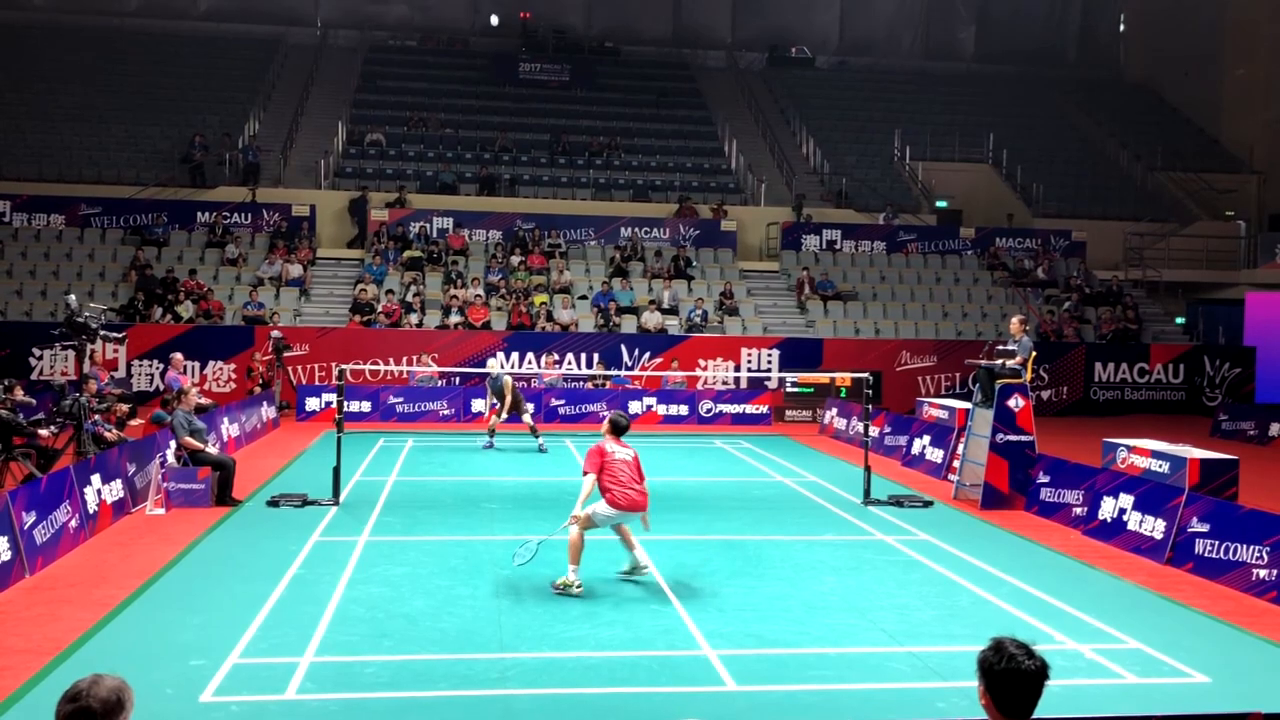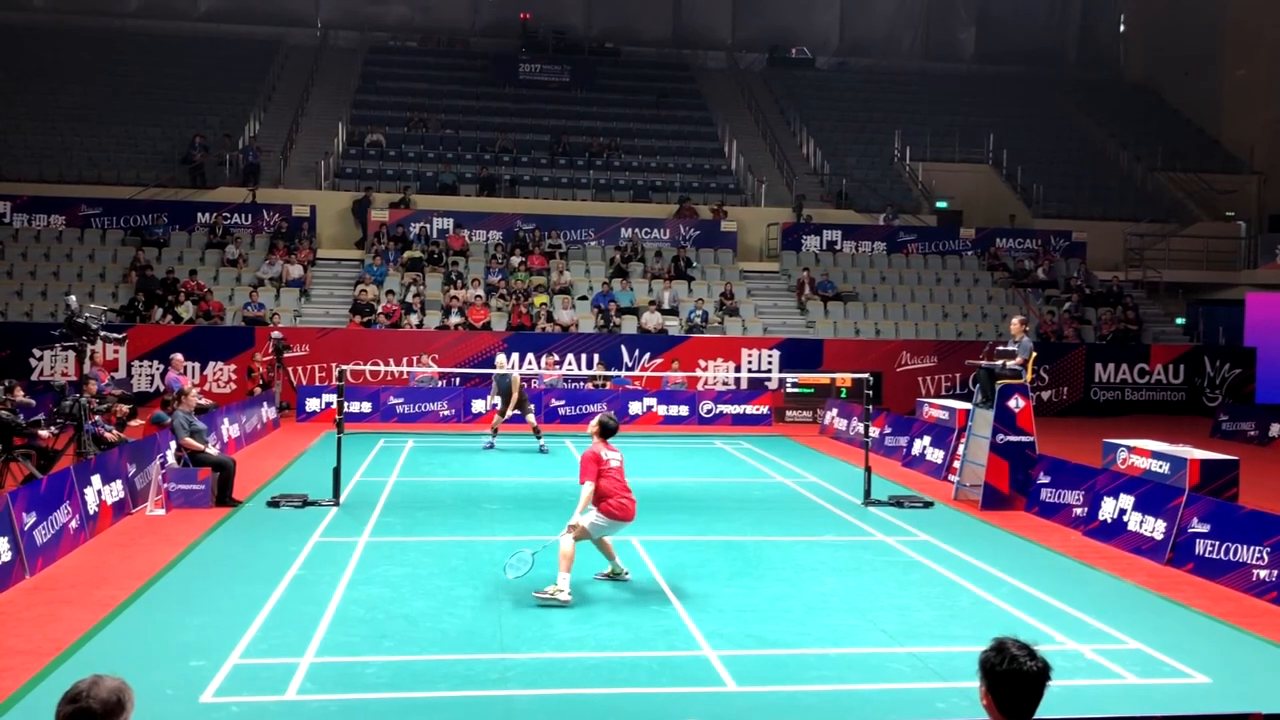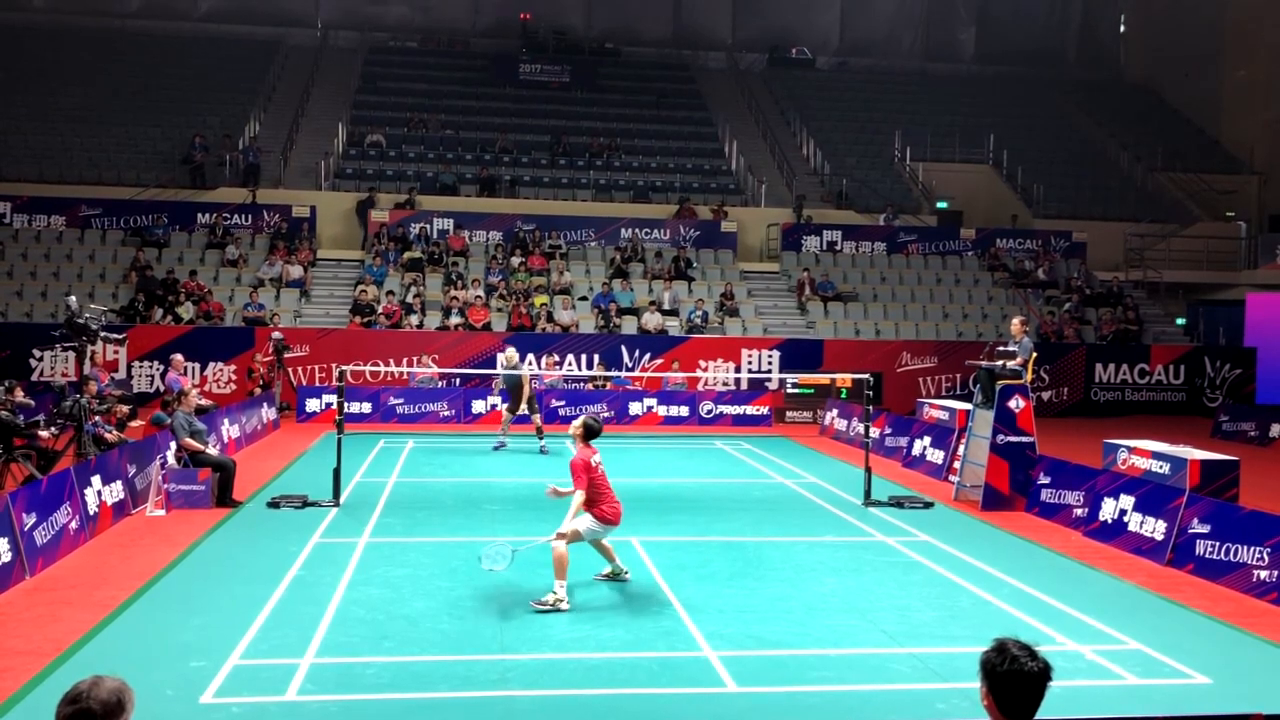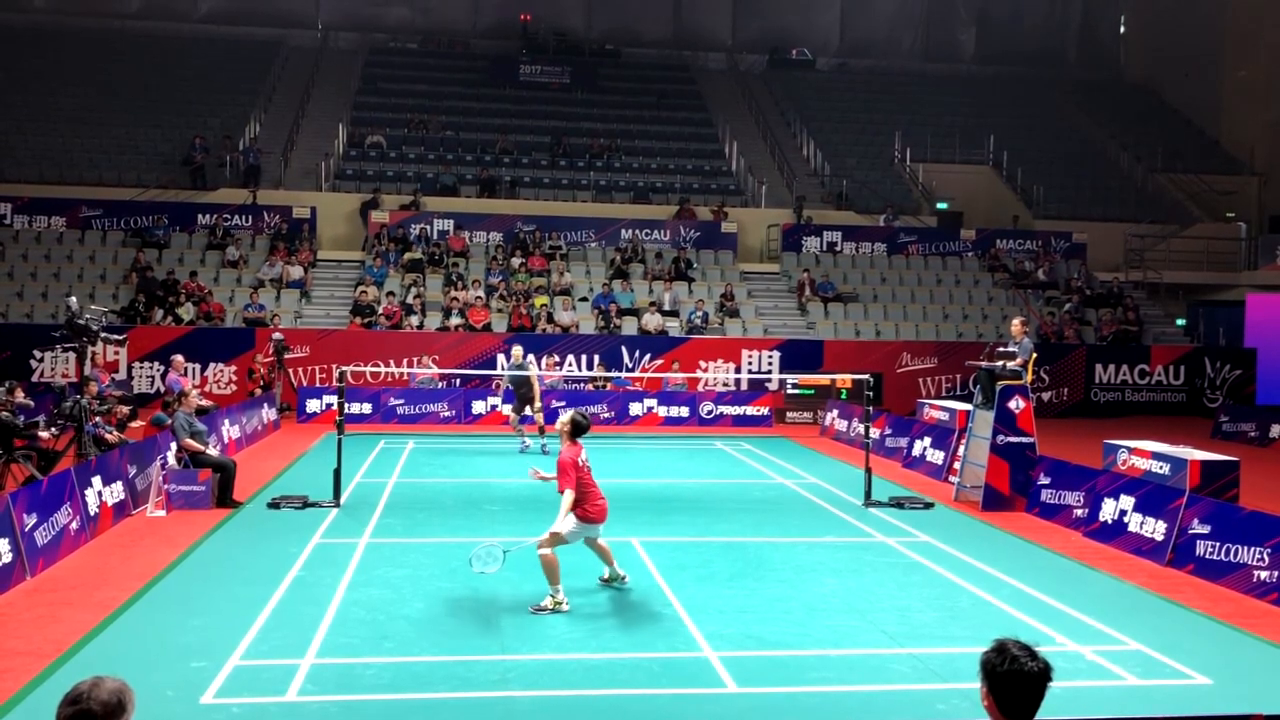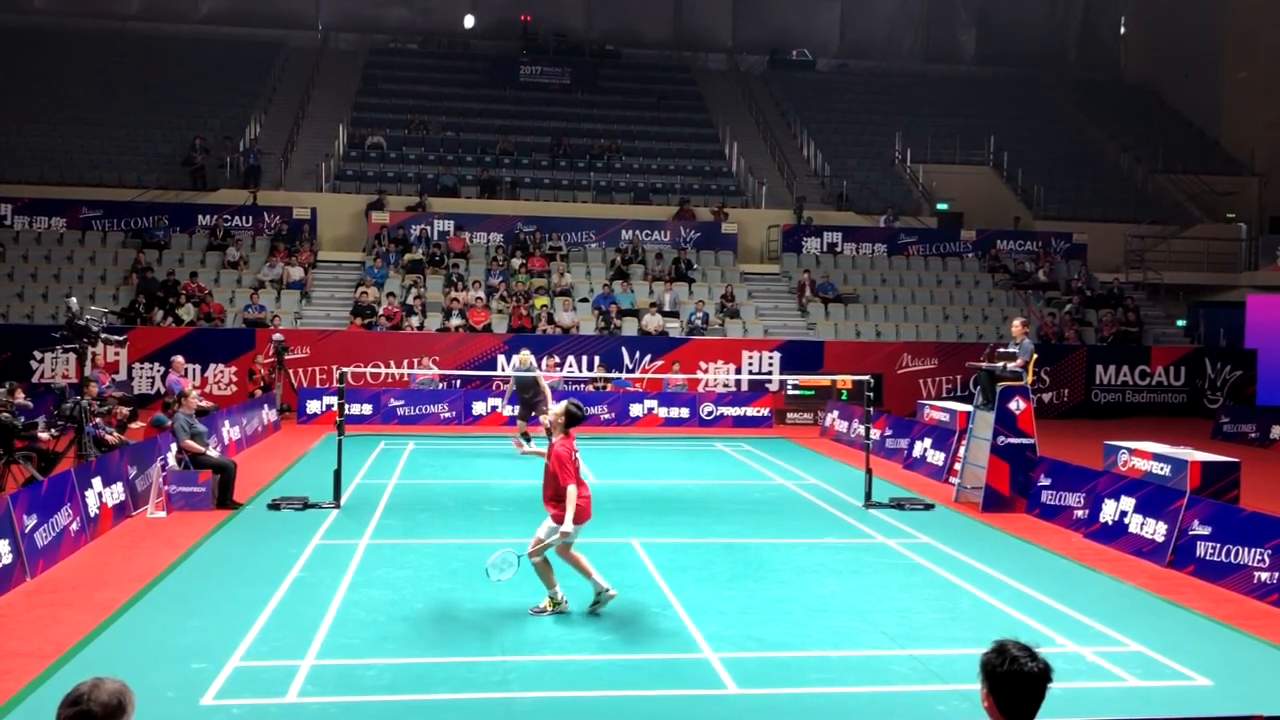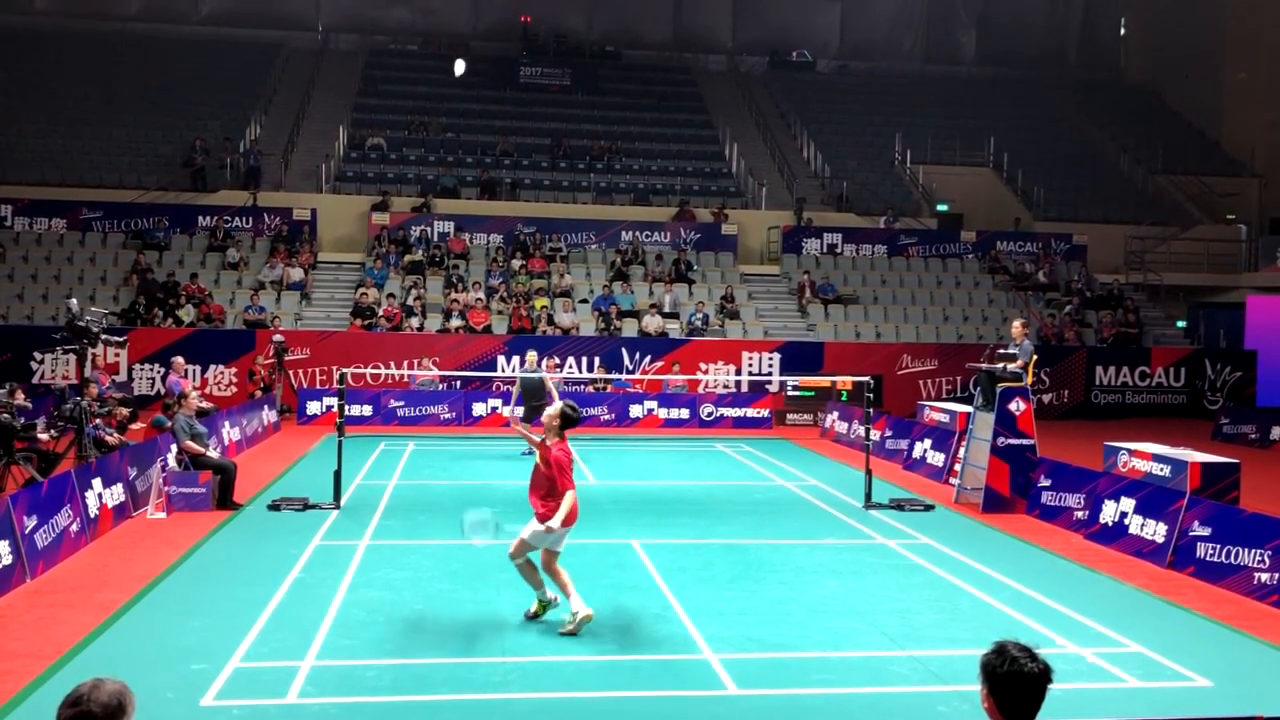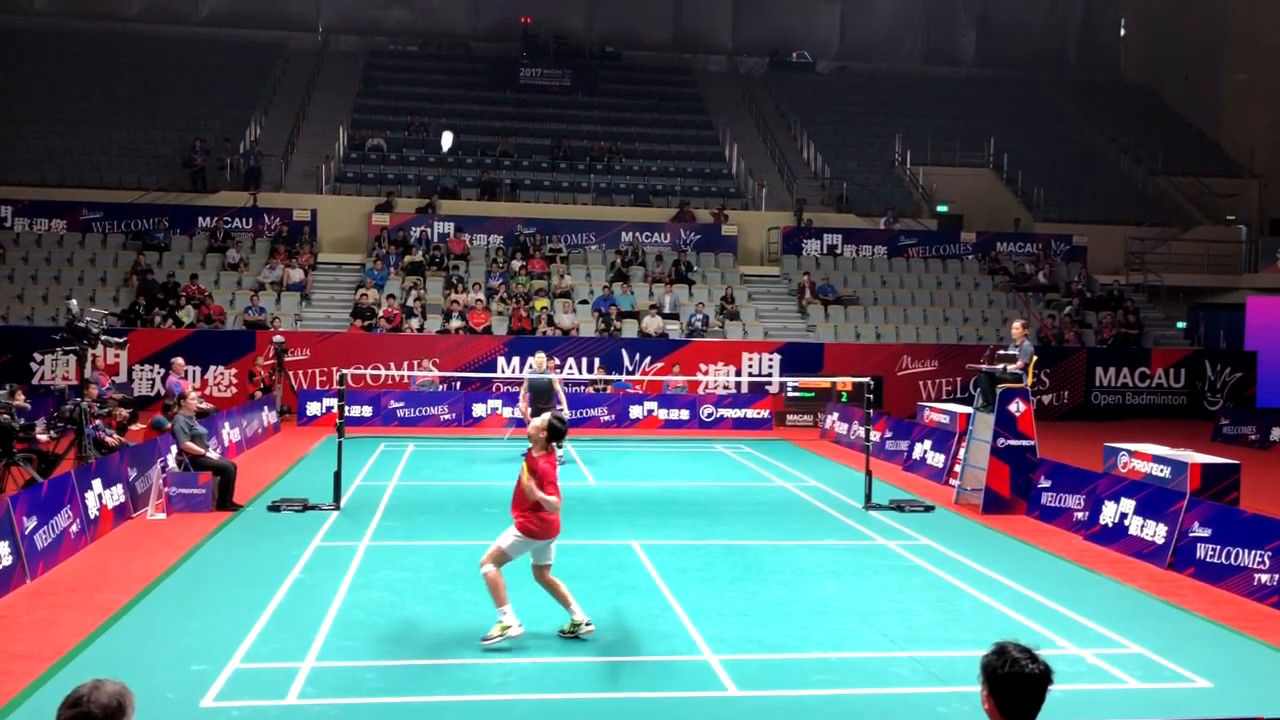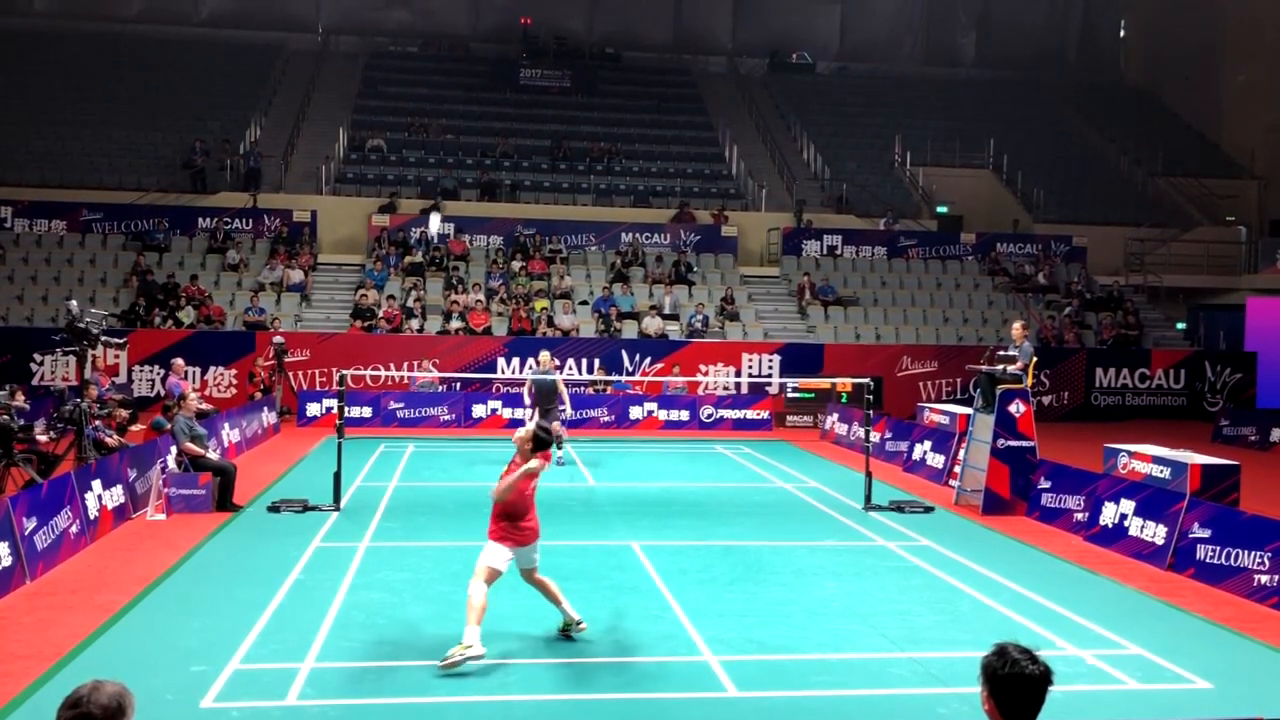
dt=0.5s
person 1, frame 1
left shoulder: (598, 448)
right shoulder: (630, 451)
left elbow: (590, 479)
left wrist: (578, 507)
right wrist: (644, 514)
left hip: (619, 502)
right hip: (640, 503)
left knee: (577, 526)
right knee: (616, 521)
left ankle: (572, 581)
right ankle: (639, 563)
person 1, frame 2
left shoulder: (591, 453)
right shoulder: (616, 452)
left elbow: (589, 487)
left wrist: (577, 515)
right wrist: (596, 506)
left hip: (612, 511)
right hip: (628, 510)
left knee: (568, 536)
right knee: (595, 532)
left ankle: (562, 589)
right ankle: (618, 570)
person 1, frame 3
left shoulder: (579, 459)
right shoulder: (592, 452)
left elbow: (581, 494)
left wrist: (566, 524)
right wrist: (565, 492)
left hip: (602, 514)
right hip: (612, 510)
left knee: (559, 540)
right knee: (592, 536)
left ankle: (559, 596)
right ankle: (618, 570)
person 1, frame 4
left shoulder: (566, 457)
right shoulder: (577, 447)
left elbow: (569, 492)
left wrist: (559, 522)
right wrist: (549, 477)
left hip: (586, 513)
right hip: (598, 507)
left knee: (544, 545)
right knee: (592, 539)
left ankle: (557, 599)
right ankle: (616, 575)
person 1, frame 5
left shoulder: (560, 449)
right shoulder: (565, 438)
left elbow: (571, 487)
left wrist: (567, 521)
right wrist: (530, 450)
left hip: (567, 511)
right hip: (580, 506)
left knee: (535, 551)
right knee: (564, 550)
left ankle: (556, 600)
right ankle: (601, 587)
person 1, frame 6
left shoulder: (558, 454)
right shoulder: (551, 440)
left elbow: (570, 492)
right elbow: (541, 447)
left wrist: (557, 519)
right wrist: (523, 432)
left hip: (551, 515)
right hip: (554, 515)
left knee: (516, 553)
right knee: (549, 565)
left ankle: (545, 598)
right ankle: (579, 608)
person 1, frame 7
left shoulder: (543, 467)
right shoulder: (541, 448)
left elbow: (555, 506)
right elbow: (533, 435)
left wrist: (537, 495)
left hip: (530, 526)
right hip: (546, 526)
left knee: (488, 564)
right knee: (543, 576)
left ankle: (508, 622)
right ankle: (580, 620)
person 1, frame 8
left shoulder: (519, 473)
right shoulder: (540, 456)
left elbow: (497, 495)
left wrist: (522, 472)
left hip: (506, 536)
right hip: (528, 531)
left knee: (479, 584)
right knee: (532, 576)
left ankle: (470, 643)
right ankle: (572, 619)
